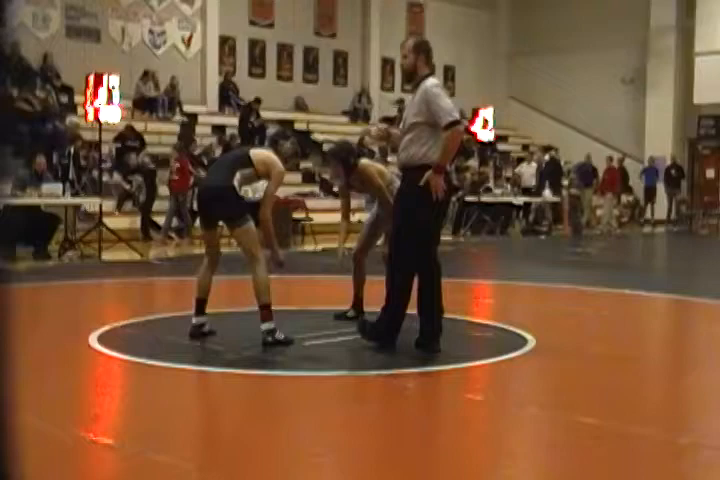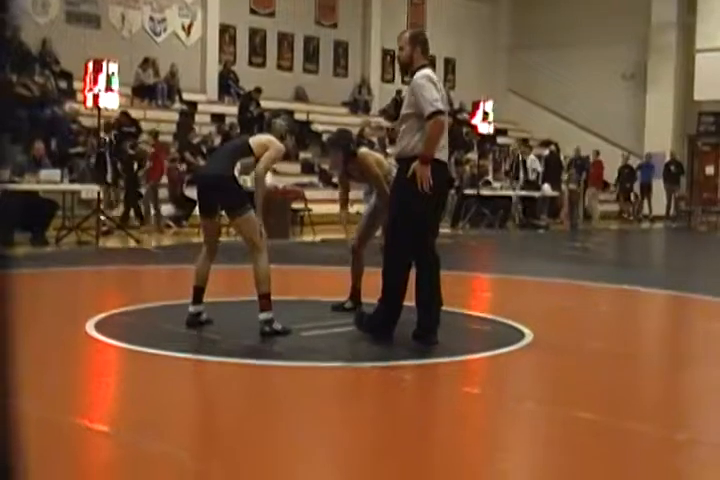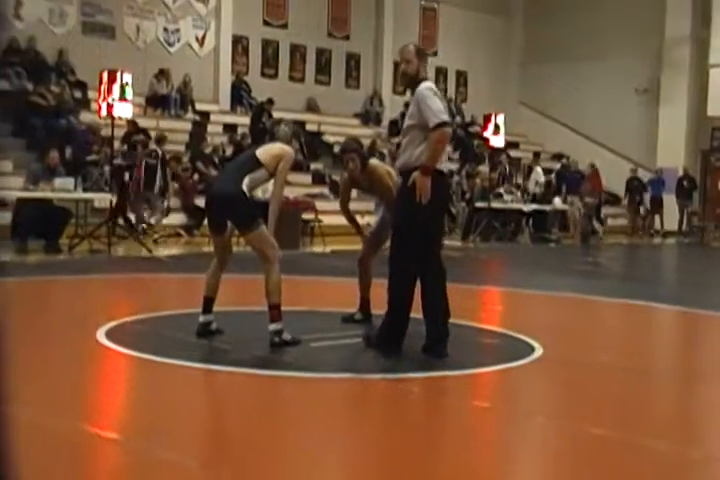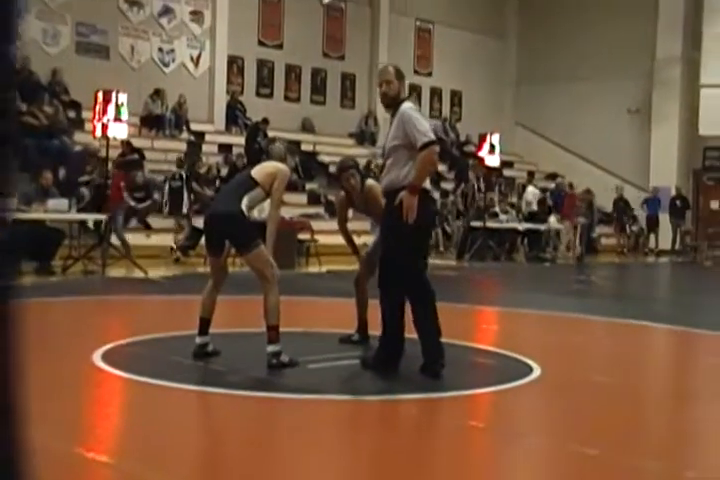
dt=0.5s
person 1, frame 1
left shoulder: (430, 89)
right shoulder: (419, 91)
left elbow: (456, 129)
left wrist: (438, 170)
right wrist: (390, 135)
left hip: (424, 181)
right hip: (416, 180)
left knee: (403, 258)
right knee: (424, 258)
left ankle: (386, 329)
right ankle: (429, 334)
person 1, frame 2
left shoulder: (421, 80)
right shoulder: (426, 79)
left elbow: (438, 120)
left wrist: (424, 160)
left hip: (418, 172)
right hip: (430, 173)
left knee: (398, 249)
right knee: (424, 250)
left ankle: (383, 322)
right ankle: (427, 327)
person 1, frame 3
left shoulder: (424, 91)
right shoulder: (420, 95)
left elbow: (443, 131)
left wrist: (425, 171)
left hip: (421, 185)
right hip: (423, 185)
left knee: (404, 262)
right knee: (429, 262)
left ankle: (391, 335)
right ankle: (436, 339)
person 1, frame 4
left shoulder: (406, 111)
right shoulder: (397, 117)
left elbow: (431, 150)
left wrist: (412, 191)
left hip: (407, 204)
right hip: (400, 204)
left knee: (393, 281)
right knee: (414, 281)
left ankle: (389, 355)
right ankle: (432, 356)
person 2, frame 1
left shoulder: (254, 152)
right shoulder: (277, 166)
right elbow: (264, 212)
left wrist: (242, 235)
right wrist: (275, 249)
left hip: (204, 189)
right hip: (224, 191)
left knee: (211, 257)
right knee: (256, 258)
left ankle: (198, 323)
right ankle: (269, 330)
person 2, frame 2
left shoulder: (254, 140)
right shoulder: (278, 146)
right elbow: (259, 171)
left wrist: (220, 215)
right wrist: (258, 215)
left hip: (204, 177)
right hip: (223, 178)
left knee: (209, 245)
right knee: (258, 246)
left ankle: (195, 311)
right ankle: (267, 321)
person 2, frame 3
left shoulder: (263, 149)
right shoulder: (287, 152)
right elbow: (276, 193)
left wrist: (231, 225)
right wrist: (270, 232)
left hip: (214, 194)
right hip: (234, 196)
left knee: (221, 258)
right knee: (271, 258)
left ankle: (205, 321)
right ankle: (276, 331)
person 2, frame 4
left shoulder: (261, 167)
right shoulder: (282, 170)
right elbow: (273, 212)
right wrist: (269, 252)
left hip: (213, 215)
right hip: (233, 217)
left knee: (216, 279)
right knee: (270, 280)
left ankle: (201, 344)
right ankle: (274, 353)
person 3, frame 1
left shoulder: (365, 169)
right shoulder: (344, 183)
left elbow: (388, 200)
right elbow: (345, 217)
left wrist: (391, 236)
right wrist: (341, 244)
right hip: (382, 205)
right knee: (358, 255)
right ankle: (357, 307)
person 3, frame 2
left shoulder: (364, 158)
right shoulder: (344, 171)
left elbow: (386, 191)
right elbow: (343, 205)
right wrist: (347, 233)
right hip: (380, 196)
right knee: (356, 246)
right ankle: (354, 298)
person 3, frame 3
left shoulder: (375, 169)
right shoulder: (347, 179)
left elbow: (394, 199)
right elbow: (344, 207)
right wrist: (361, 232)
right hip: (387, 208)
right knee: (364, 259)
right ankle: (364, 310)
person 3, frame 4
left shoulder: (371, 189)
right shoulder: (343, 198)
right elbow: (342, 227)
right wrist: (357, 253)
right knee: (360, 280)
right ankle: (362, 331)
